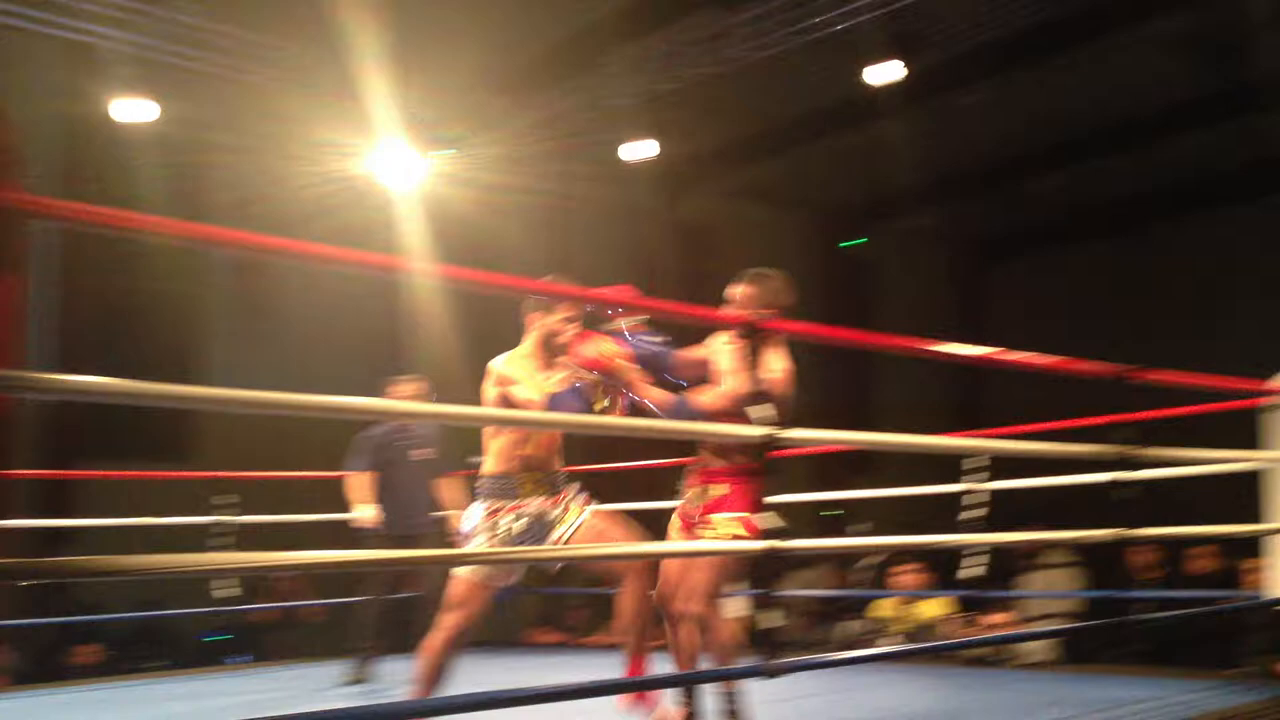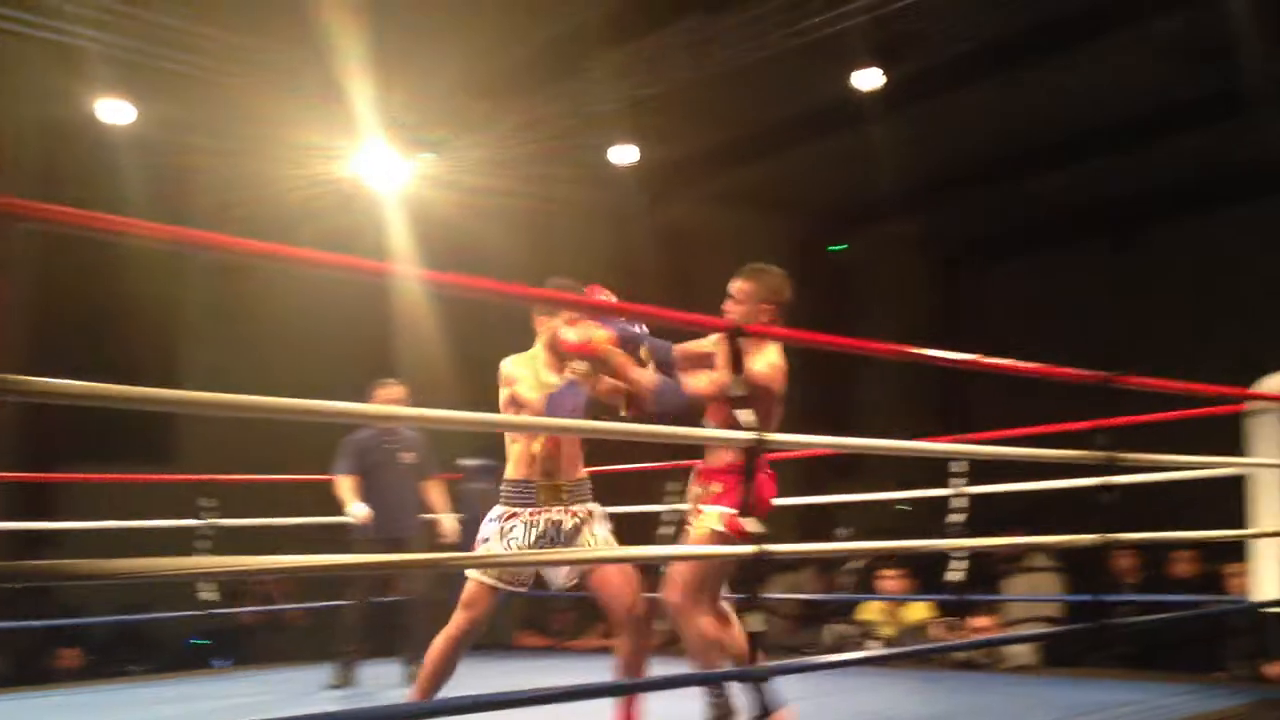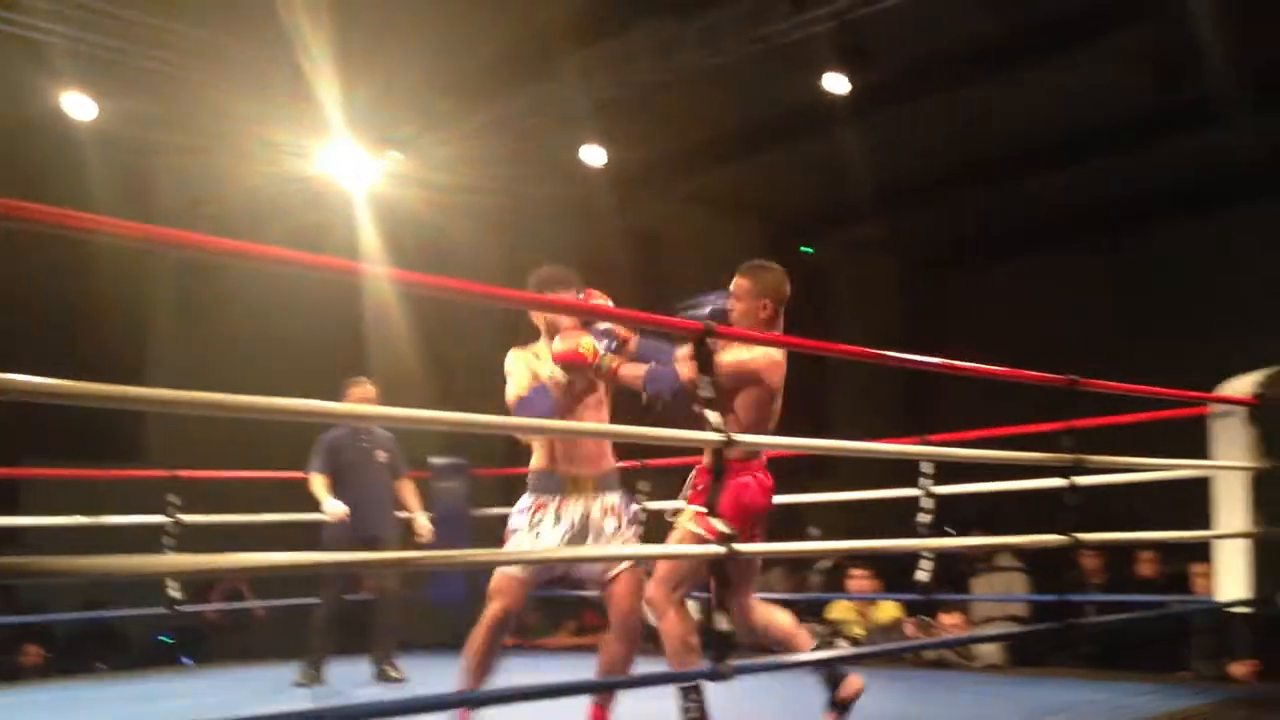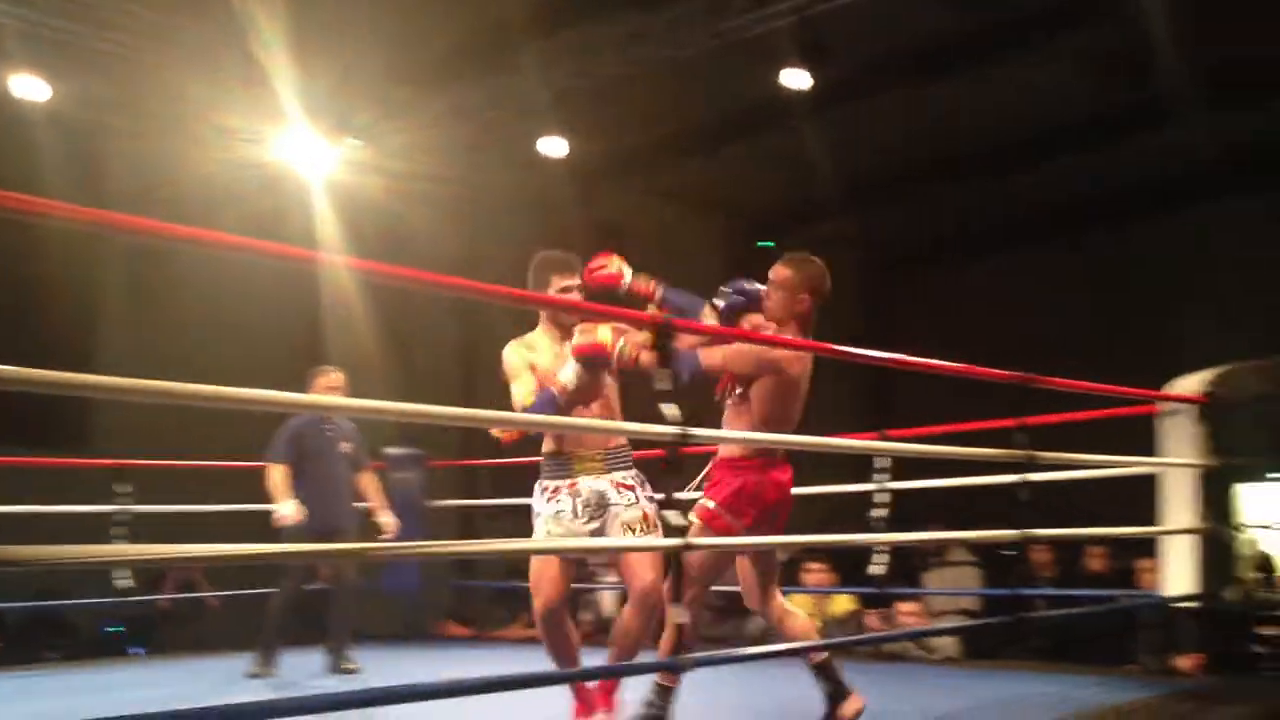
dt=0.1s
person 1, frame 1
left shoulder: (770, 375)
right shoulder: (727, 342)
left elbow: (683, 411)
right elbow: (674, 363)
left wrist: (621, 372)
right wrist: (631, 340)
left hip: (733, 488)
right hip: (701, 483)
left knee: (699, 600)
right knee: (672, 593)
person 1, frame 2
left shoulder: (761, 369)
right shoulder: (727, 343)
left elbow: (671, 398)
right elbow: (671, 356)
left wrist: (612, 356)
right wrist: (618, 337)
left hip: (736, 488)
right hip: (716, 484)
left knee: (685, 597)
right knee: (700, 599)
person 1, frame 3
left shoulder: (750, 360)
right shoulder: (742, 345)
left elbow: (667, 382)
right elbow: (679, 357)
left wrist: (602, 361)
left hip: (733, 487)
right hip: (734, 483)
left knee: (661, 594)
right knee: (742, 605)
right ankle: (837, 680)
person 1, frame 4
left shoulder: (773, 351)
right shoulder: (761, 330)
left elbow: (690, 363)
right elbow: (701, 316)
left wrist: (623, 349)
right wrist: (635, 284)
left hip: (745, 479)
right hip: (759, 477)
left knee: (684, 589)
right knee: (765, 599)
person 2, frame 1
left shoulder: (568, 369)
right shoulder: (504, 369)
right elbow: (559, 411)
left hip: (557, 497)
right hip: (502, 504)
left knee: (637, 555)
right knee: (457, 620)
left ankle: (636, 676)
person 2, frame 2
left shoulder: (579, 369)
right shoulder: (514, 370)
right elbow: (558, 410)
left hip: (576, 507)
right hip: (520, 511)
left knee: (631, 608)
right knee: (466, 622)
person 2, frame 3
left shoulder: (594, 346)
right shoulder: (521, 360)
right elbow: (526, 410)
right wrist: (571, 364)
left hip: (606, 499)
right hip: (547, 503)
left knee: (628, 617)
right knee: (499, 613)
person 2, frame 4
right shoulder: (520, 352)
right elbow: (537, 416)
right wrist: (582, 365)
left hip: (619, 476)
right hip: (562, 485)
left knee: (649, 588)
right knee: (548, 603)
person 3, frame 1
left shoulder: (429, 436)
right shoulder: (372, 438)
left elbow: (441, 479)
right elbow: (358, 475)
left wrist: (457, 513)
right wrist: (361, 505)
left hip: (422, 529)
right hip: (384, 530)
left knee: (430, 590)
right knee: (375, 593)
right ankle: (363, 659)
person 3, frame 2
left shoulder: (414, 441)
right shoulder: (357, 442)
left elbow: (429, 482)
right elbow: (343, 478)
left wrist: (445, 515)
right wrist: (352, 503)
left hip: (408, 532)
right hip: (371, 533)
left knee: (415, 595)
right knee: (360, 597)
left ankle: (415, 662)
right ankle: (346, 664)
person 3, frame 3
left shoulder: (387, 440)
right shoulder: (332, 440)
left elbow: (401, 481)
right elbow: (317, 477)
left wrist: (419, 515)
right wrist: (328, 501)
left hip: (383, 532)
right hip: (344, 532)
left knee: (388, 593)
right knee: (330, 596)
left ankle: (384, 662)
right ankle: (313, 664)
person 3, frame 4
left shoulder: (350, 431)
right shoulder: (296, 428)
left elbow: (363, 474)
right elbow: (277, 468)
left wrist: (382, 511)
right wrist: (284, 501)
left hip: (342, 522)
right hip: (305, 522)
left knee: (345, 584)
right knee: (290, 586)
left ankle: (339, 653)
right ankle: (266, 653)
